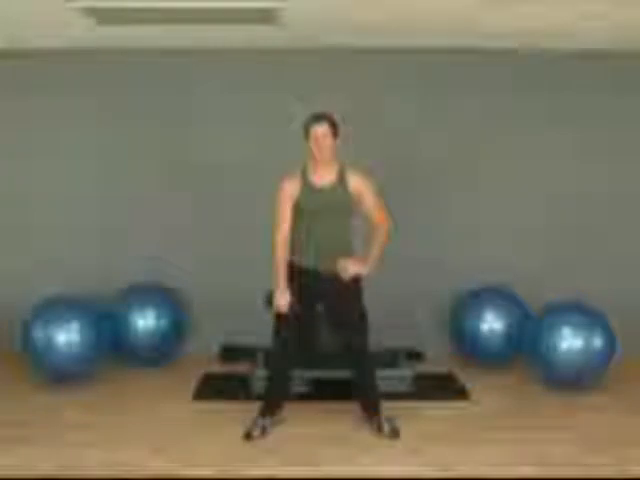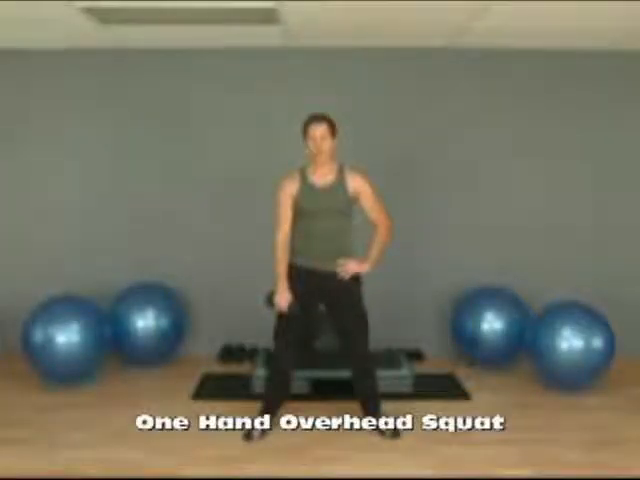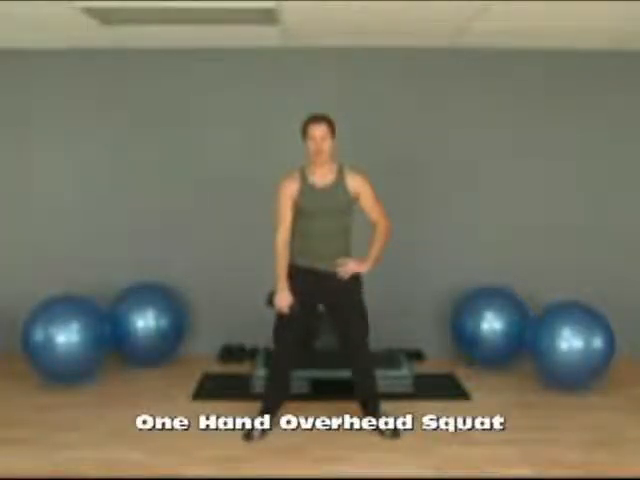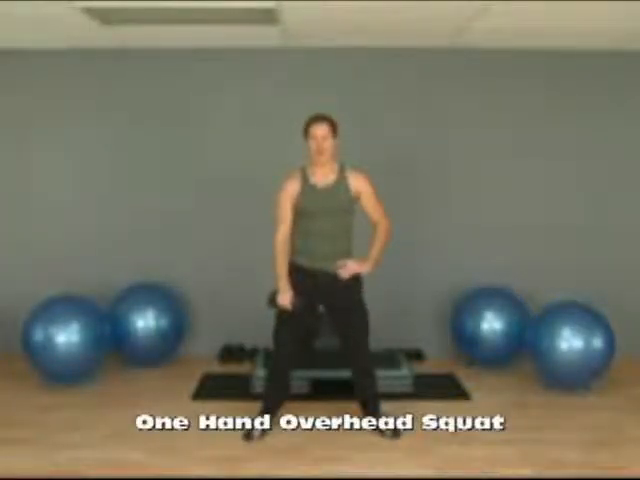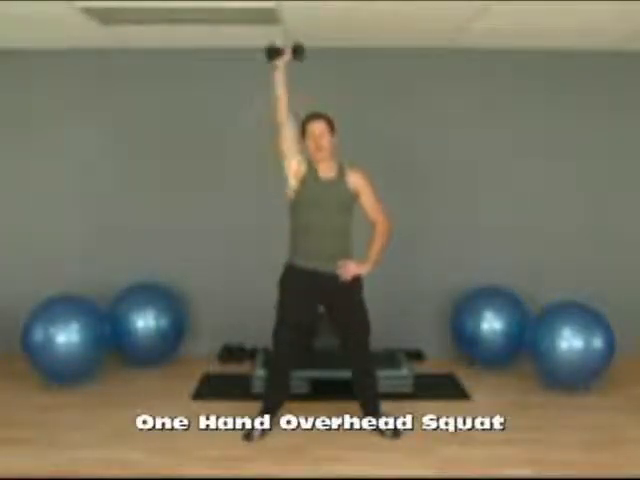
dt=1s
person 1, frame 1
left shoulder: (355, 181)
right shoulder: (292, 184)
left elbow: (383, 223)
right elbow: (282, 235)
left wrist: (368, 264)
right wrist: (281, 286)
left hip: (341, 277)
right hip: (301, 275)
left knee: (358, 346)
right knee: (283, 347)
left ankle: (374, 414)
right ankle: (268, 414)
person 1, frame 2
left shoulder: (354, 181)
right shoulder: (291, 184)
left elbow: (384, 224)
right elbow: (283, 236)
left wrist: (367, 263)
right wrist: (281, 285)
left hip: (341, 276)
right hip: (301, 275)
left knee: (358, 347)
right knee: (284, 348)
left ankle: (374, 414)
right ankle: (266, 416)
person 1, frame 3
left shoulder: (354, 181)
right shoulder: (292, 184)
left elbow: (383, 223)
right elbow: (283, 236)
left wrist: (367, 263)
right wrist: (281, 286)
left hip: (341, 276)
right hip: (301, 275)
left knee: (358, 347)
right knee: (284, 349)
left ankle: (374, 414)
right ankle: (266, 416)
person 1, frame 4
left shoulder: (355, 181)
right shoulder: (293, 184)
left elbow: (383, 223)
right elbow: (282, 235)
left wrist: (368, 264)
right wrist: (283, 284)
left hip: (341, 277)
right hip: (301, 275)
left knee: (358, 347)
right knee: (284, 348)
left ankle: (373, 413)
right ankle: (266, 415)
person 1, frame 5
left shoulder: (354, 179)
right shoulder: (296, 171)
left elbow: (382, 222)
right elbow: (282, 118)
left wrist: (368, 264)
right wrist: (280, 69)
left hip: (342, 278)
right hip: (299, 277)
left knee: (359, 349)
right knee: (284, 350)
left ankle: (373, 414)
right ankle: (266, 416)
